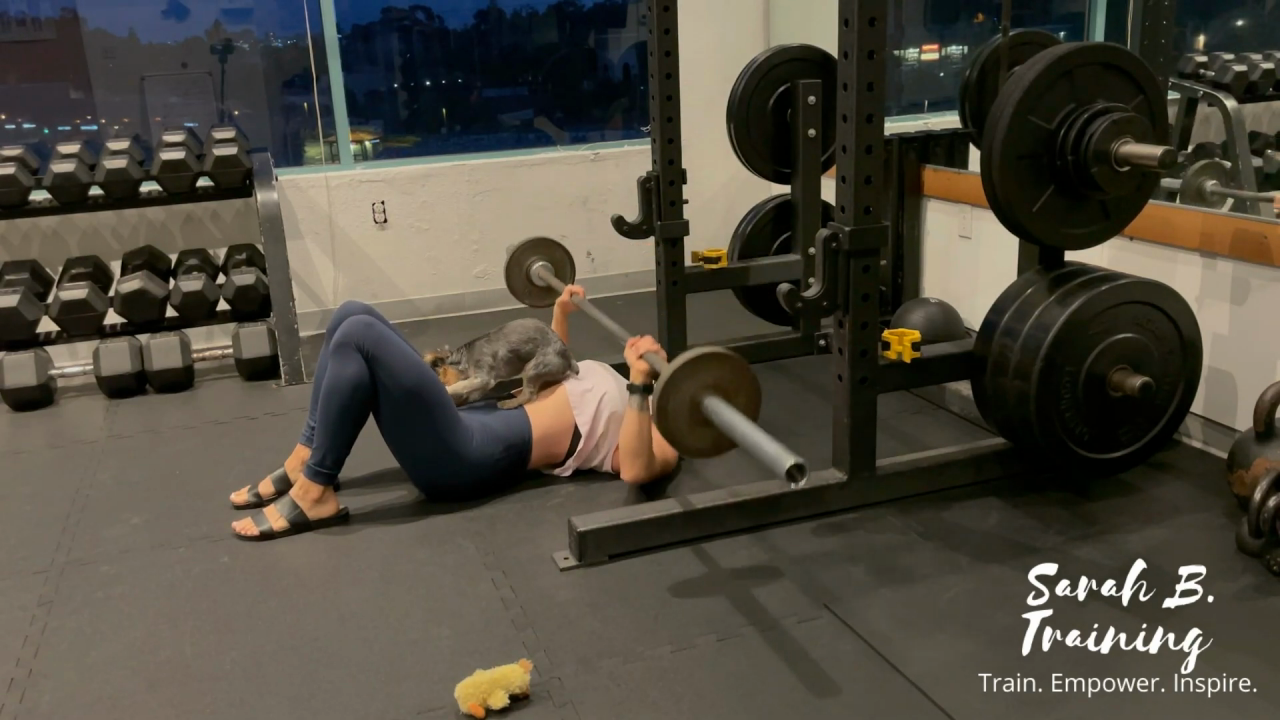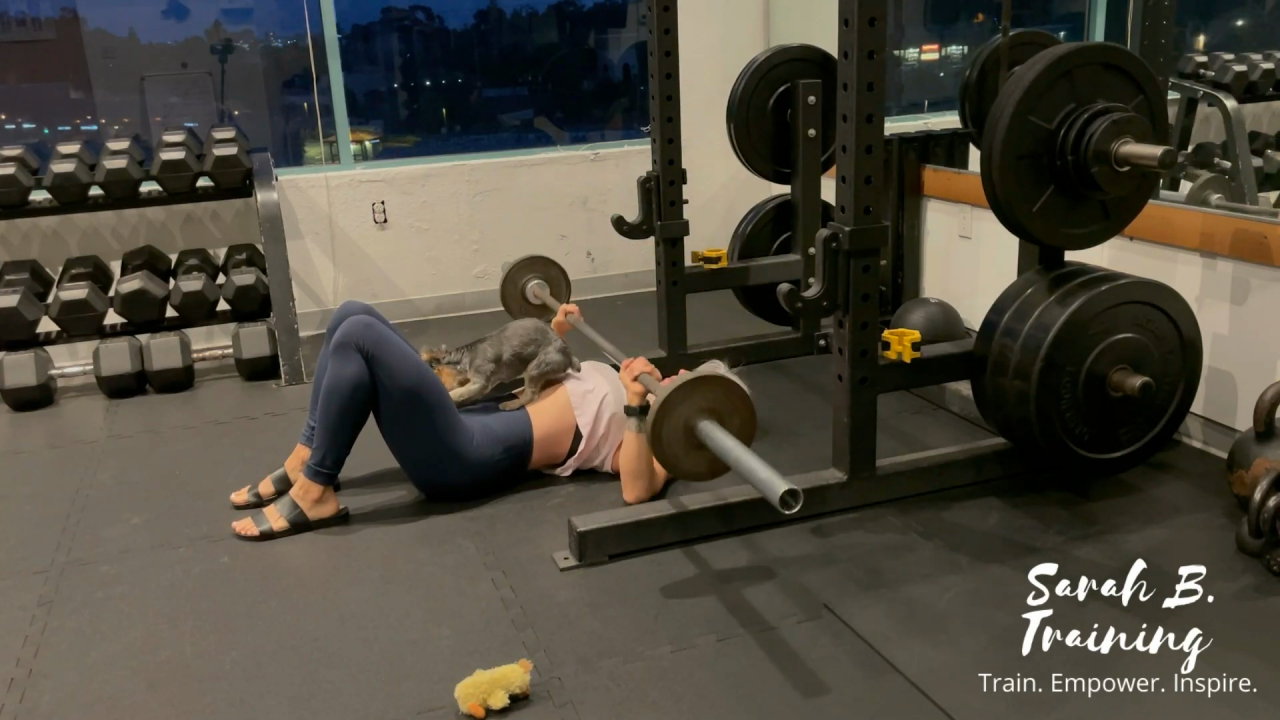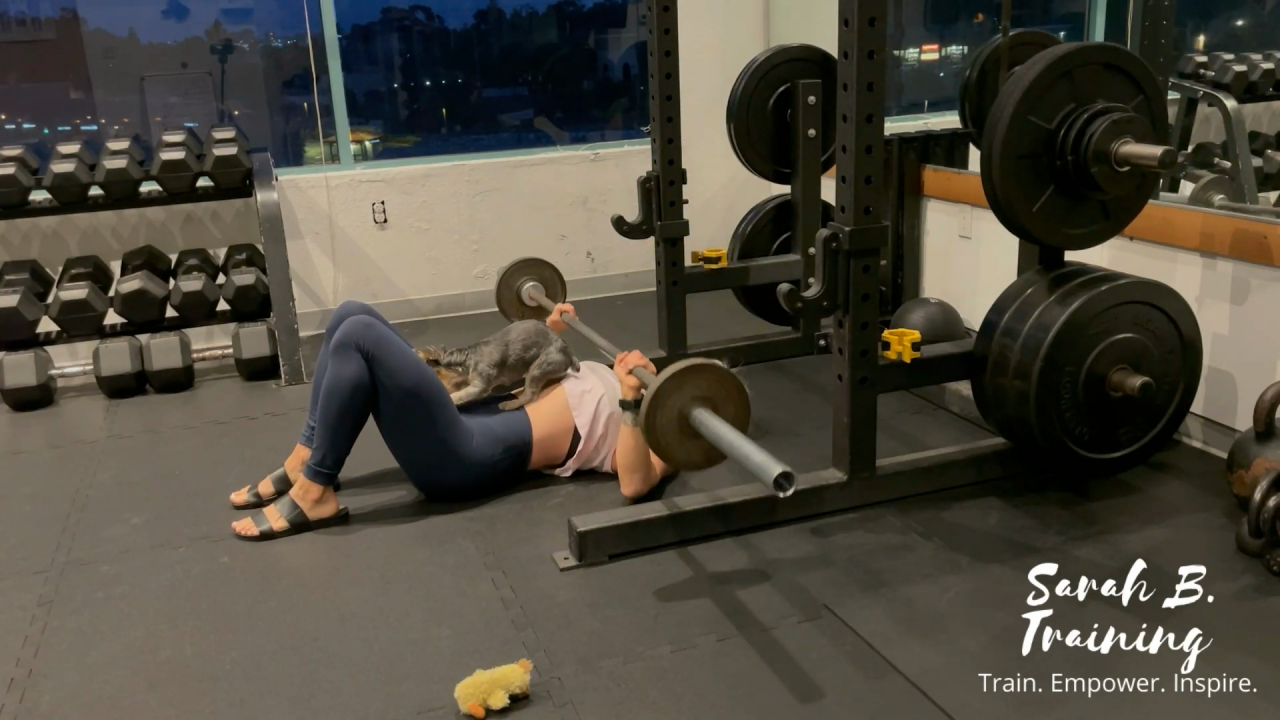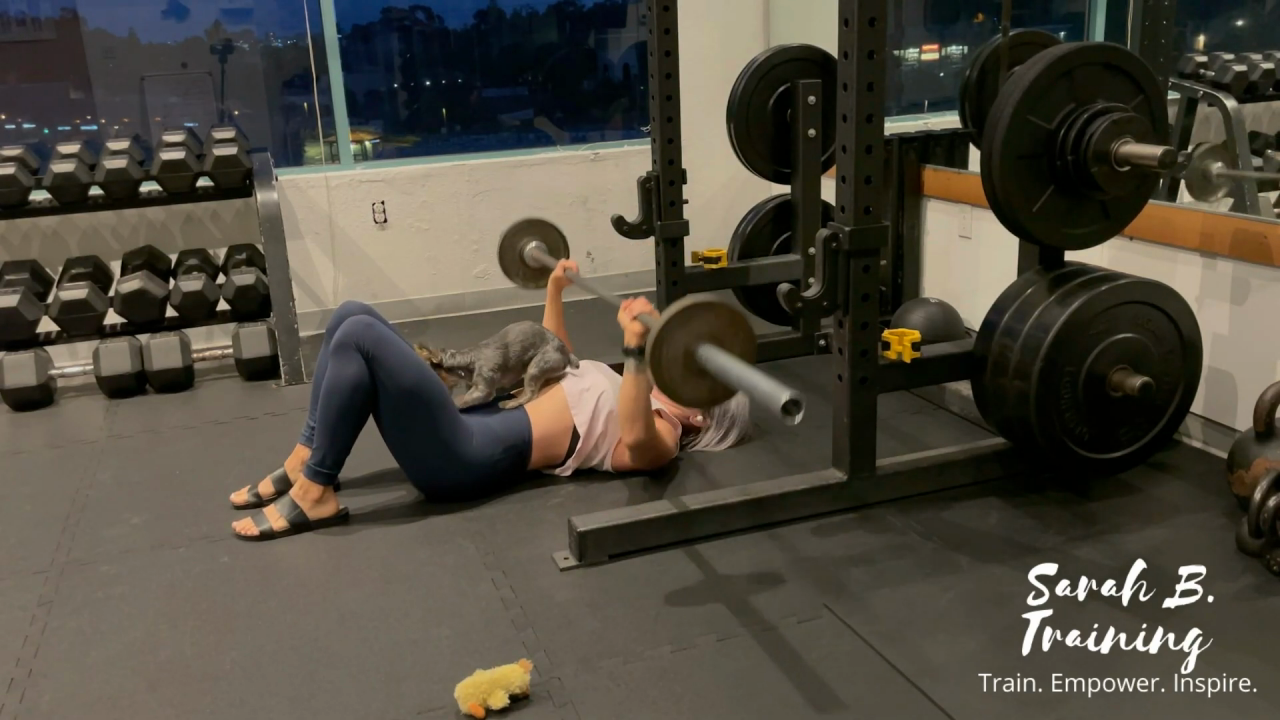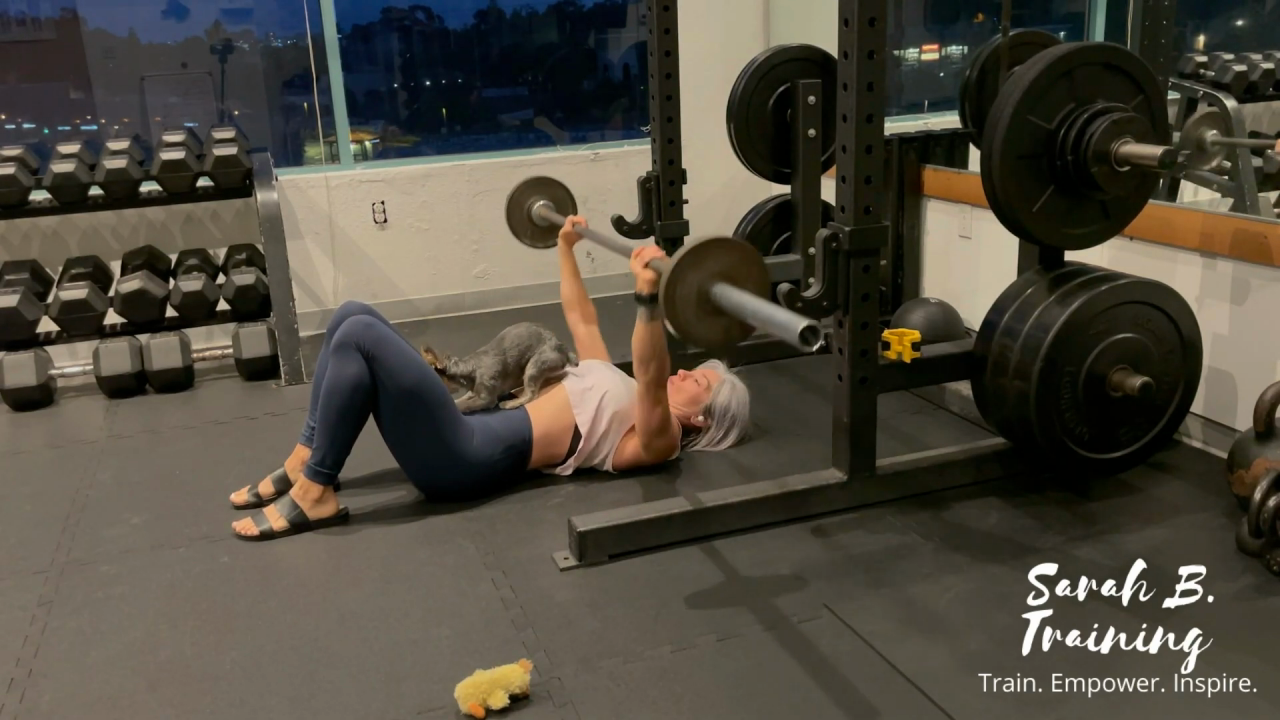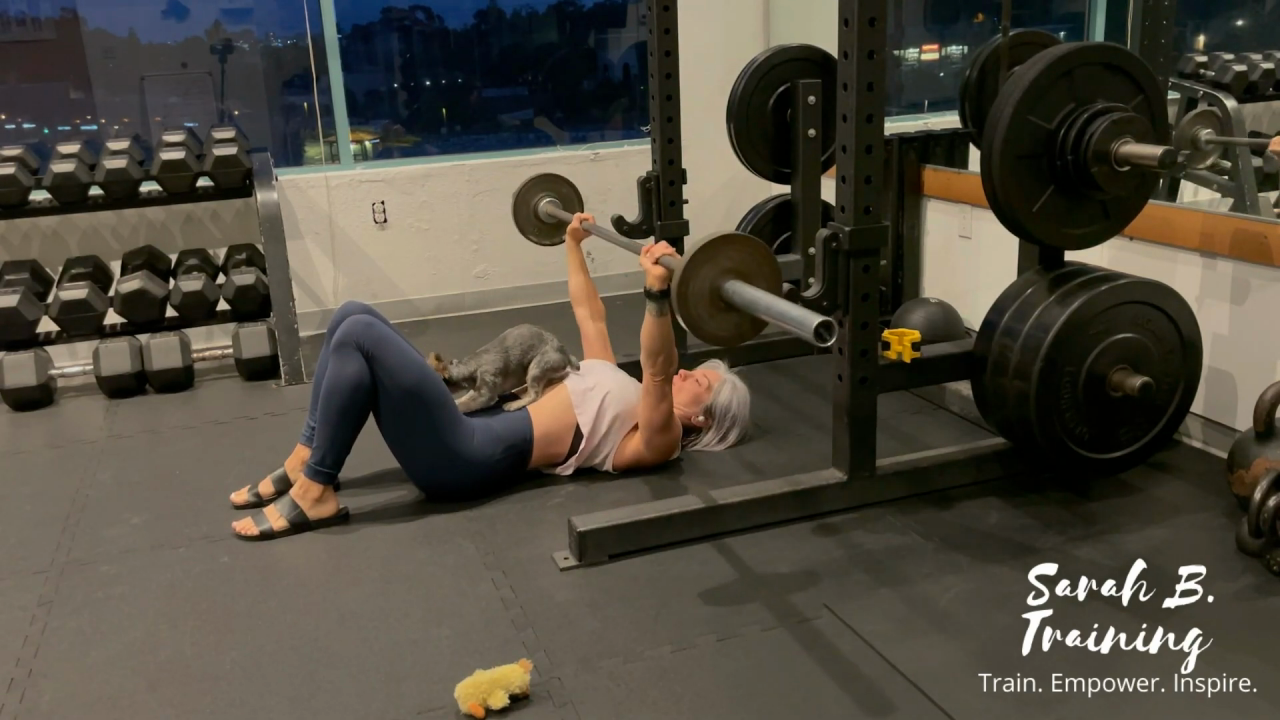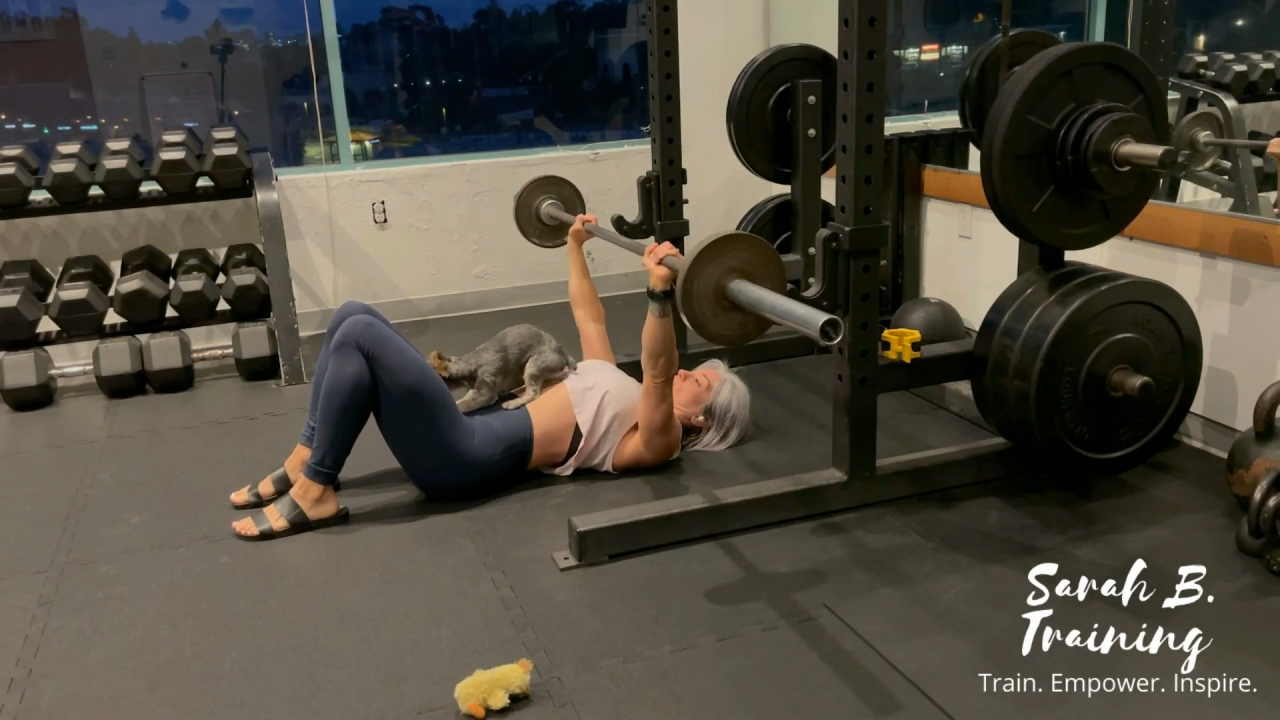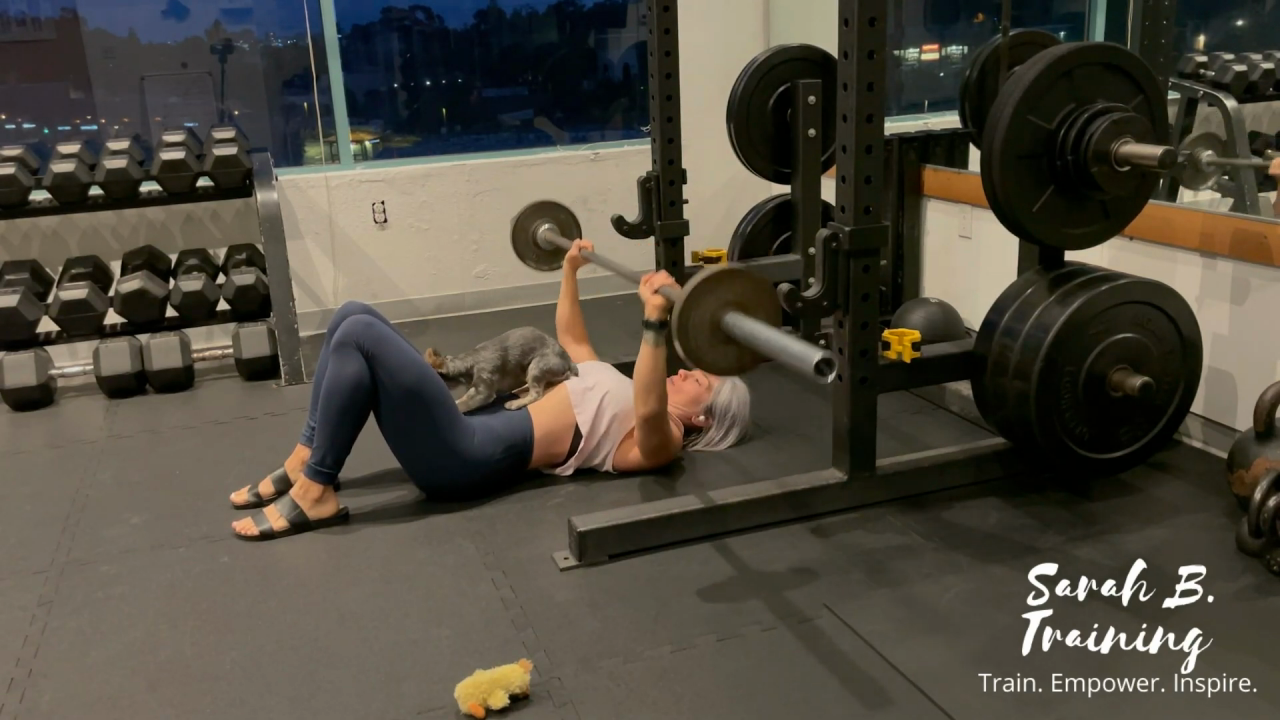
dt=0.2s
person 1, frame 1
left shoulder: (661, 441)
right shoulder: (625, 405)
left elbow: (635, 472)
right elbow: (553, 380)
left wrist: (642, 384)
right wrist: (561, 314)
left hip: (466, 457)
right hip: (474, 423)
left knee: (358, 335)
right knee: (353, 317)
left ankle: (314, 496)
right ankle: (299, 466)
person 1, frame 2
right shoulder: (625, 385)
left elbow: (638, 491)
left wrist: (638, 406)
right wrist: (559, 334)
left hip: (468, 457)
right hip: (474, 422)
left knee: (360, 333)
right knee: (355, 315)
left ankle: (315, 496)
right ankle: (304, 464)
person 1, frame 3
left shoulder: (653, 444)
right shoulder: (624, 409)
left elbow: (634, 484)
left wrist: (631, 402)
right wrist: (552, 335)
left hip: (466, 459)
right hip: (470, 425)
left knee: (358, 335)
right knee: (353, 316)
left ankle: (313, 496)
right ankle: (300, 465)
person 1, frame 4
left shoulder: (660, 441)
right shoulder: (619, 391)
left elbow: (637, 436)
left wrist: (637, 347)
right wrist: (555, 290)
left hip: (467, 461)
right hip: (468, 428)
left knee: (360, 335)
right knee: (353, 316)
left ankle: (315, 498)
right ankle: (304, 465)
person 1, frame 5
left shoulder: (656, 439)
right shoulder: (622, 396)
left elbow: (651, 377)
right elbow: (580, 318)
left wrist: (648, 296)
right wrist: (566, 248)
left hip: (467, 458)
right hip: (467, 427)
left knee: (358, 335)
right knee: (353, 316)
left ankle: (314, 495)
right ankle: (303, 465)
person 1, frame 6
left shoulder: (657, 438)
right shoulder: (620, 390)
left elbow: (658, 371)
right elbow: (589, 314)
left wrist: (657, 291)
right wrist: (573, 244)
left hip: (467, 458)
right hip: (470, 425)
left knee: (359, 335)
right knee: (353, 316)
left ankle: (315, 494)
right ankle: (303, 464)
person 1, frame 7
left shoulder: (658, 437)
right shoulder: (625, 397)
left elbow: (658, 373)
right elbow: (588, 315)
left wrist: (661, 292)
right wrist: (575, 246)
left hip: (467, 457)
right hip: (470, 422)
left knee: (360, 334)
right knee: (354, 317)
left ankle: (314, 494)
right ankle: (302, 463)
person 1, frame 8
left shoulder: (664, 439)
right shoulder: (625, 394)
left elbow: (648, 414)
right elbow: (569, 338)
left wrist: (658, 319)
right wrist: (570, 271)
left hip: (466, 456)
right hip: (468, 425)
left knee: (359, 334)
right knee: (354, 317)
left ankle: (314, 495)
right ankle: (301, 465)
